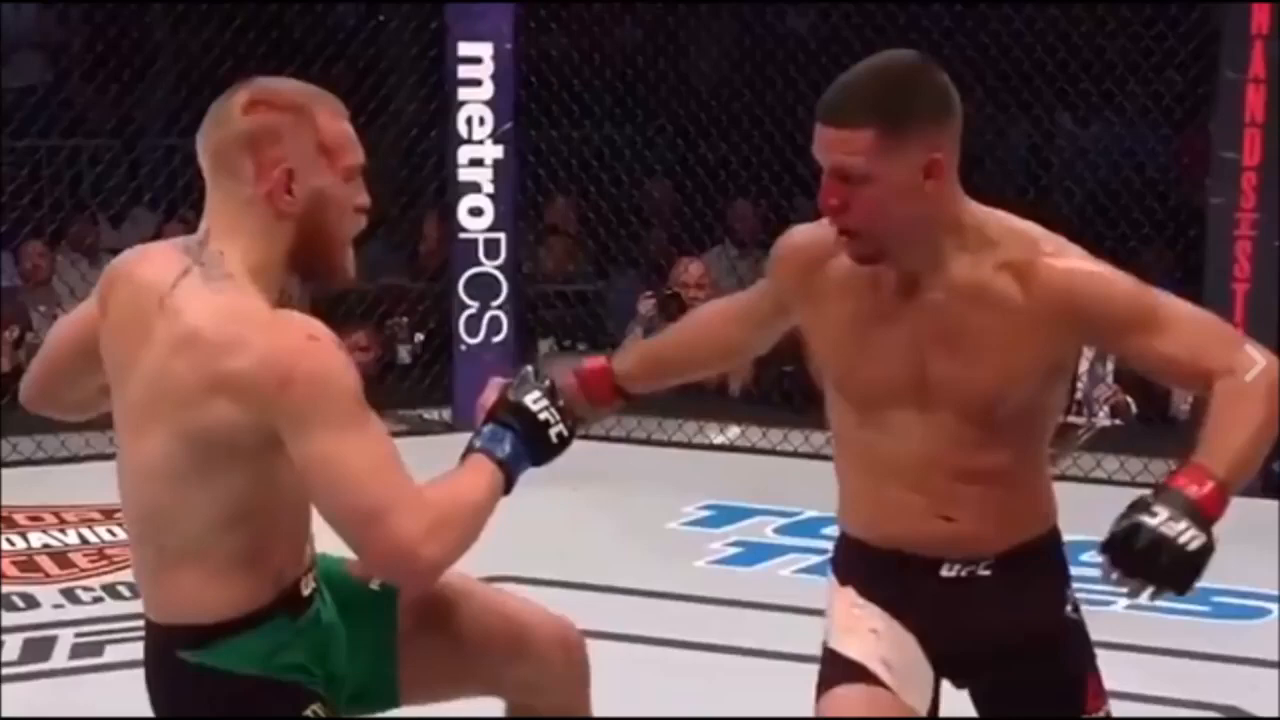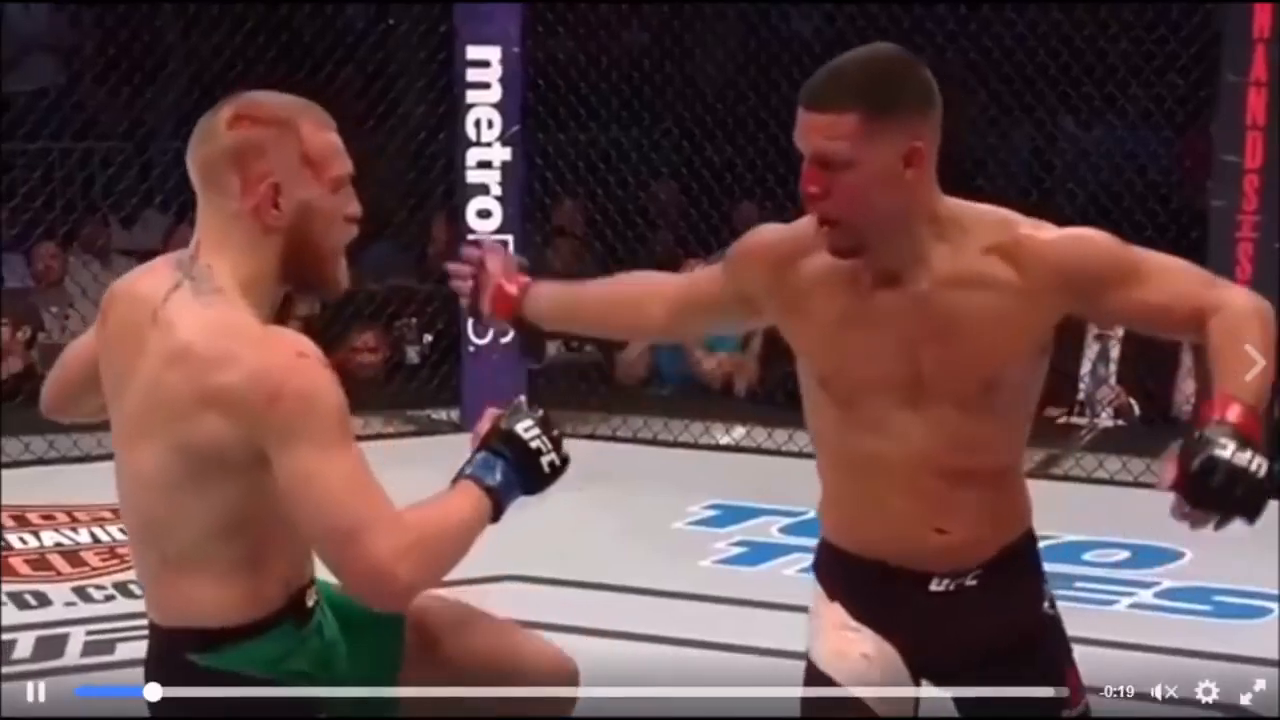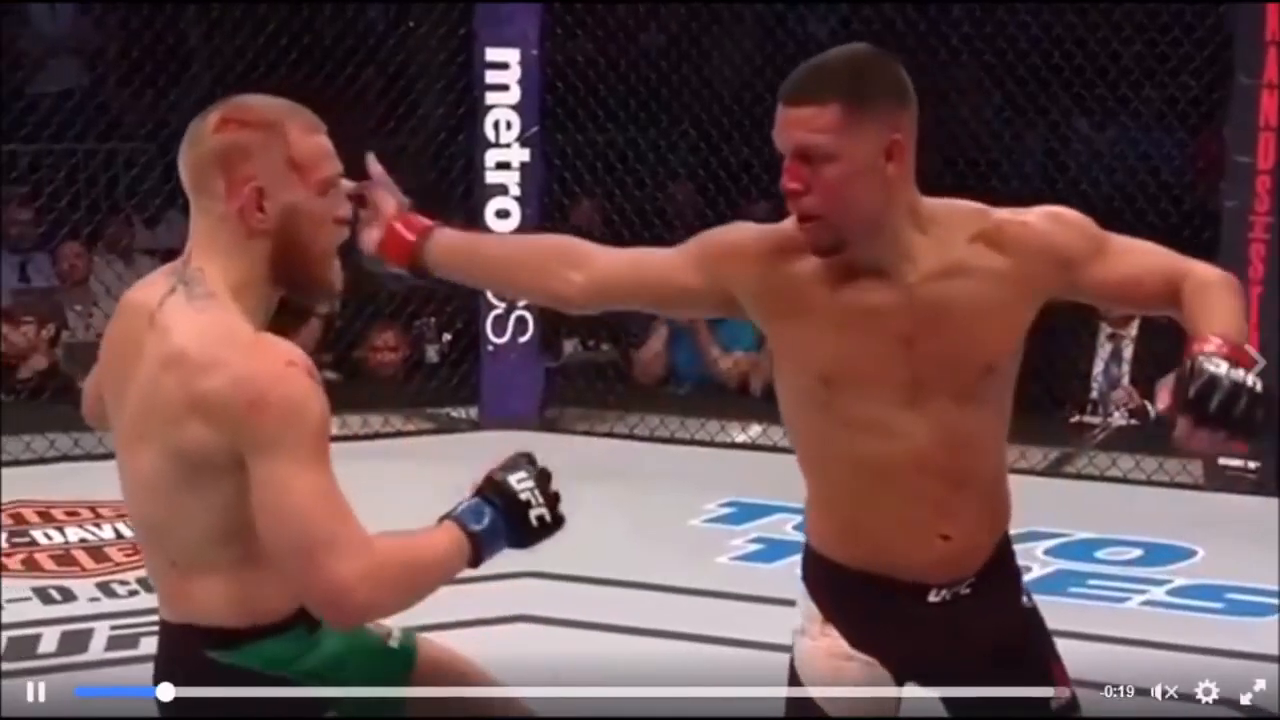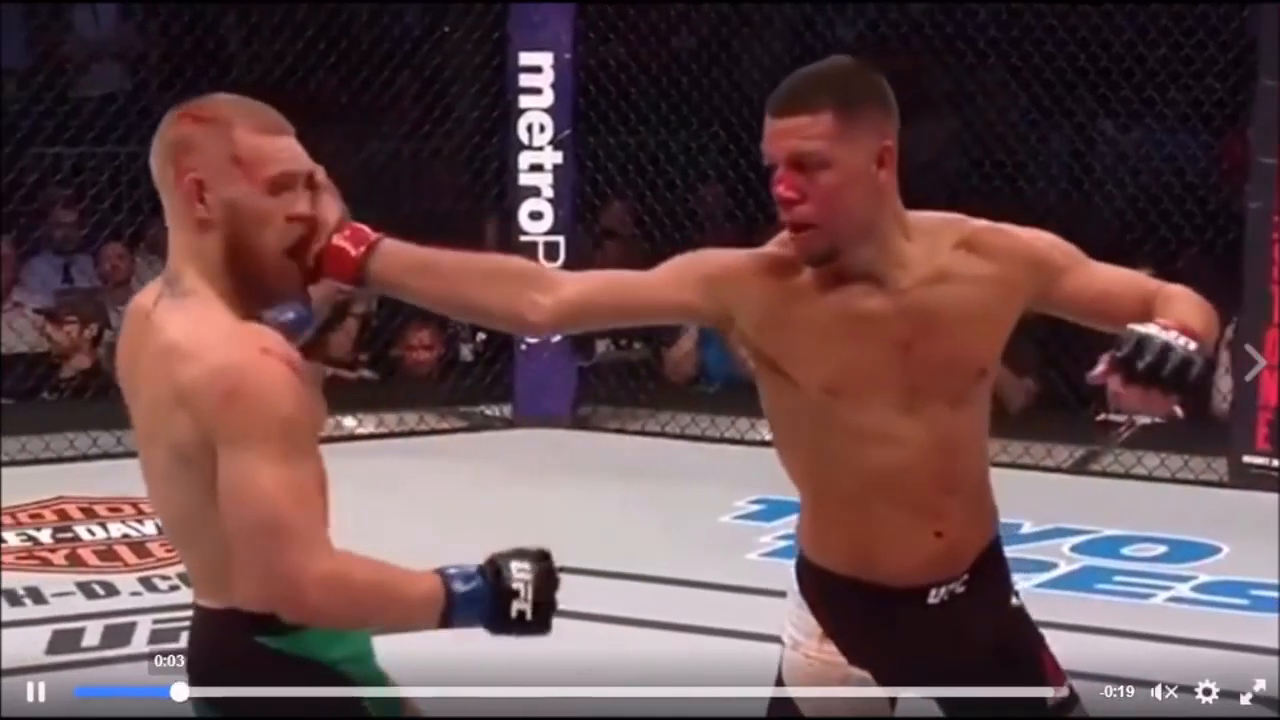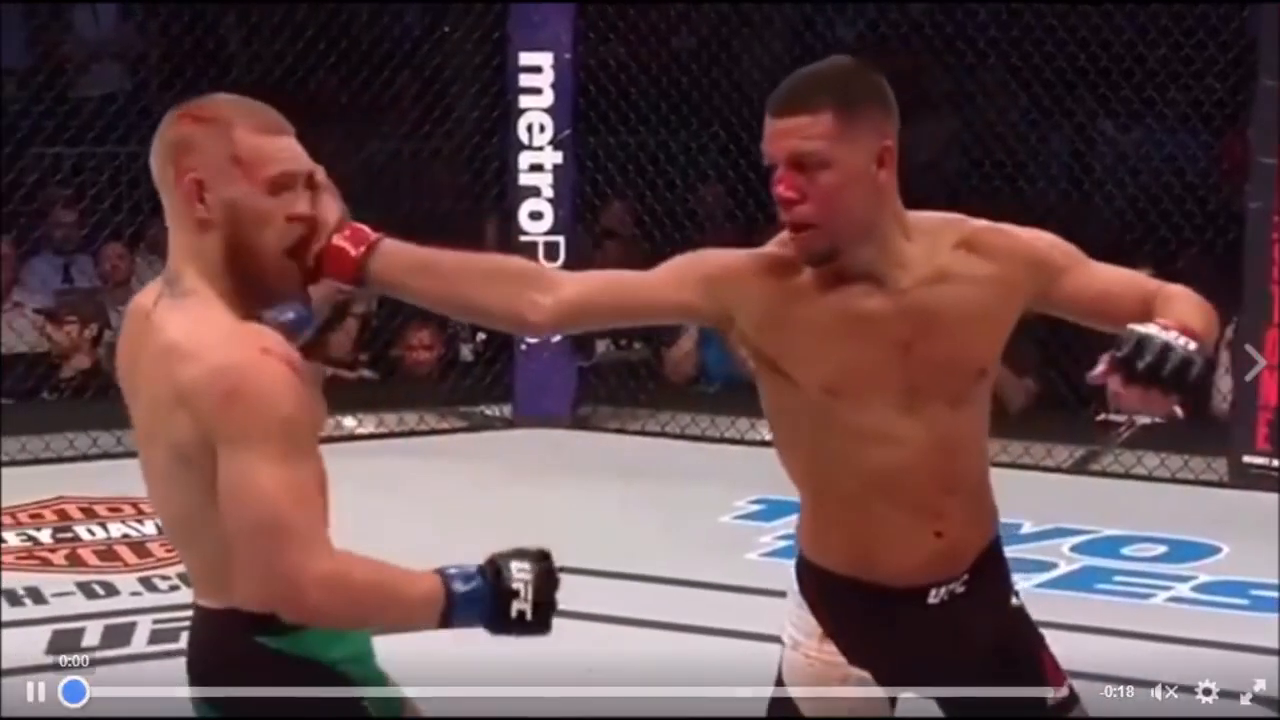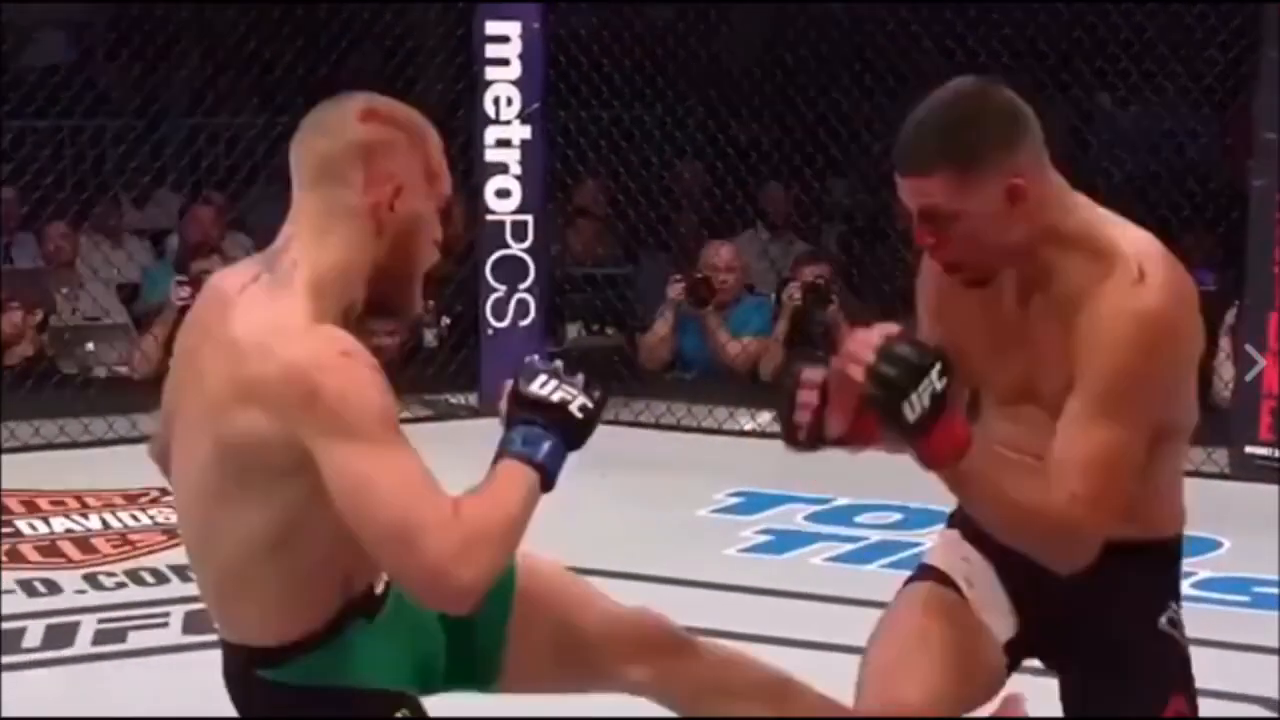
dt=0.4s
person 1, frame 1
left shoulder: (1051, 282)
right shoulder: (808, 263)
right elbow: (738, 324)
left wrist: (1195, 496)
right wrist: (610, 378)
left hip: (1020, 584)
right hip: (877, 585)
person 1, frame 2
left shoulder: (1038, 262)
right shoulder: (782, 264)
right elbow: (664, 303)
right wrist: (513, 294)
left hip: (1001, 589)
right hip: (861, 595)
person 1, frame 3
left shoulder: (1020, 248)
right shoulder: (760, 267)
left elbow: (1201, 283)
right elbow: (578, 274)
left wrist: (1221, 352)
right wrist: (411, 239)
left hip: (985, 597)
right hip: (851, 607)
person 1, frame 4
left shoulder: (997, 261)
right shoulder: (747, 285)
left elbow: (1174, 301)
right elbow: (543, 300)
left wrist: (1172, 342)
right wrist: (354, 254)
left hip: (976, 597)
right hip: (843, 611)
person 1, frame 5
left shoulder: (997, 261)
right shoulder: (748, 286)
left elbow: (1177, 304)
right elbow: (545, 300)
left wrist: (1173, 342)
right wrist: (358, 251)
left hip: (977, 597)
right hip: (844, 615)
person 1, frame 6
left shoulder: (1134, 295)
right shoulder: (952, 263)
left wrist: (938, 435)
right wrist: (847, 410)
left hip: (1121, 575)
right hip: (990, 545)
person 2, frame 1
left shoulder: (138, 275)
right shoulder: (281, 350)
left elbow: (44, 390)
right elbow: (413, 548)
right wrist: (501, 447)
left hip: (301, 605)
left knee: (547, 656)
person 2, frame 2
left shoulder: (142, 292)
right shoulder: (269, 365)
left elbow: (60, 398)
right elbow: (389, 569)
right wrist: (494, 473)
left hip: (296, 625)
person 2, frame 3
left shoulder: (148, 303)
right shoulder: (260, 370)
left elbow: (99, 406)
right elbow: (349, 587)
right wrist: (483, 526)
left hip: (275, 647)
person 2, frame 4
left shoulder: (153, 312)
right shoulder: (244, 363)
right elbow: (303, 585)
right wrist: (473, 593)
left hip: (244, 643)
right hip: (280, 663)
person 2, frame 5
left shoulder: (152, 314)
right shoulder: (244, 363)
right elbow: (302, 585)
right wrist: (474, 594)
left hip: (236, 640)
right hip: (284, 664)
person 2, frame 6
left shoulder: (233, 292)
right shoulder: (312, 363)
left elbow: (170, 451)
right elbow: (451, 569)
right wrist: (535, 447)
left hip: (376, 592)
left knee: (648, 649)
